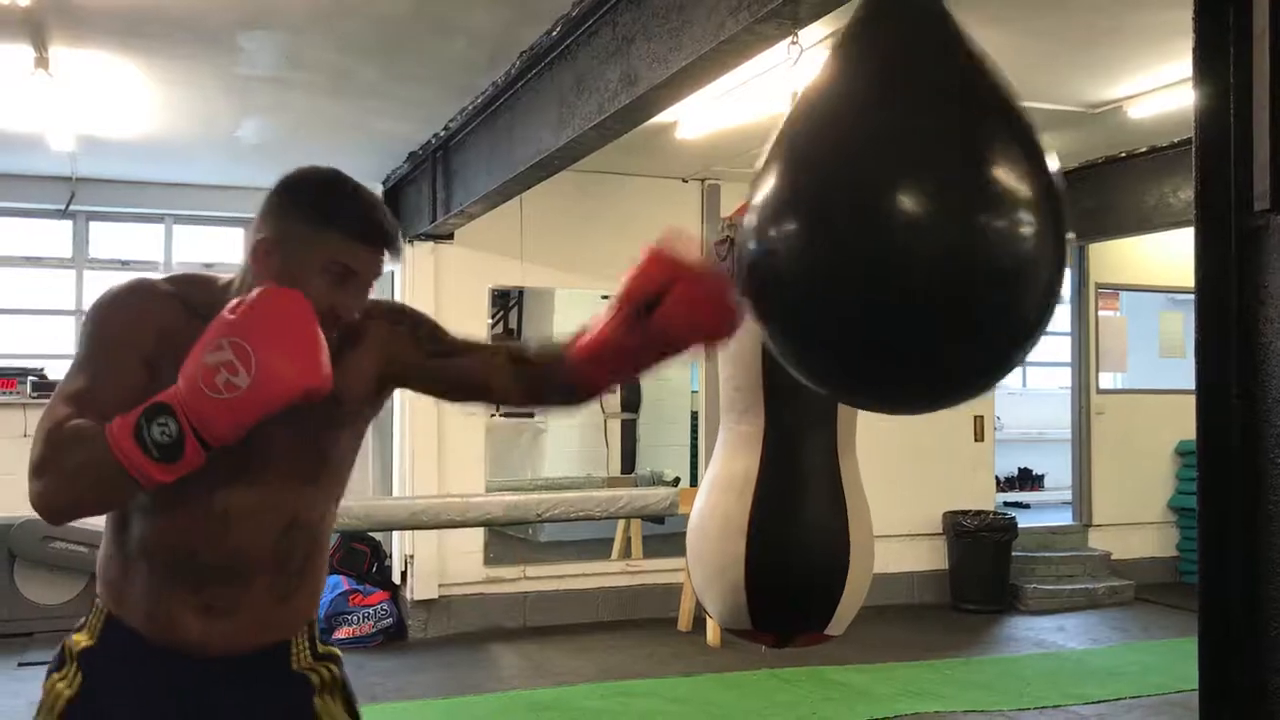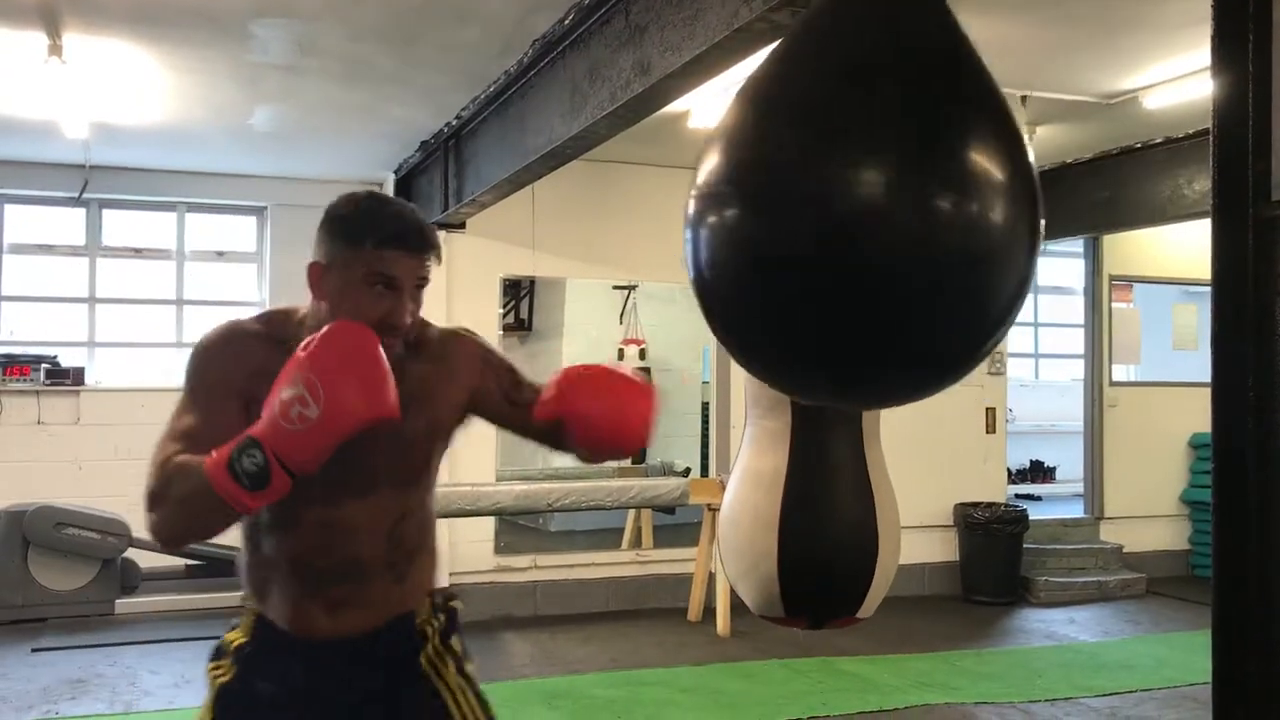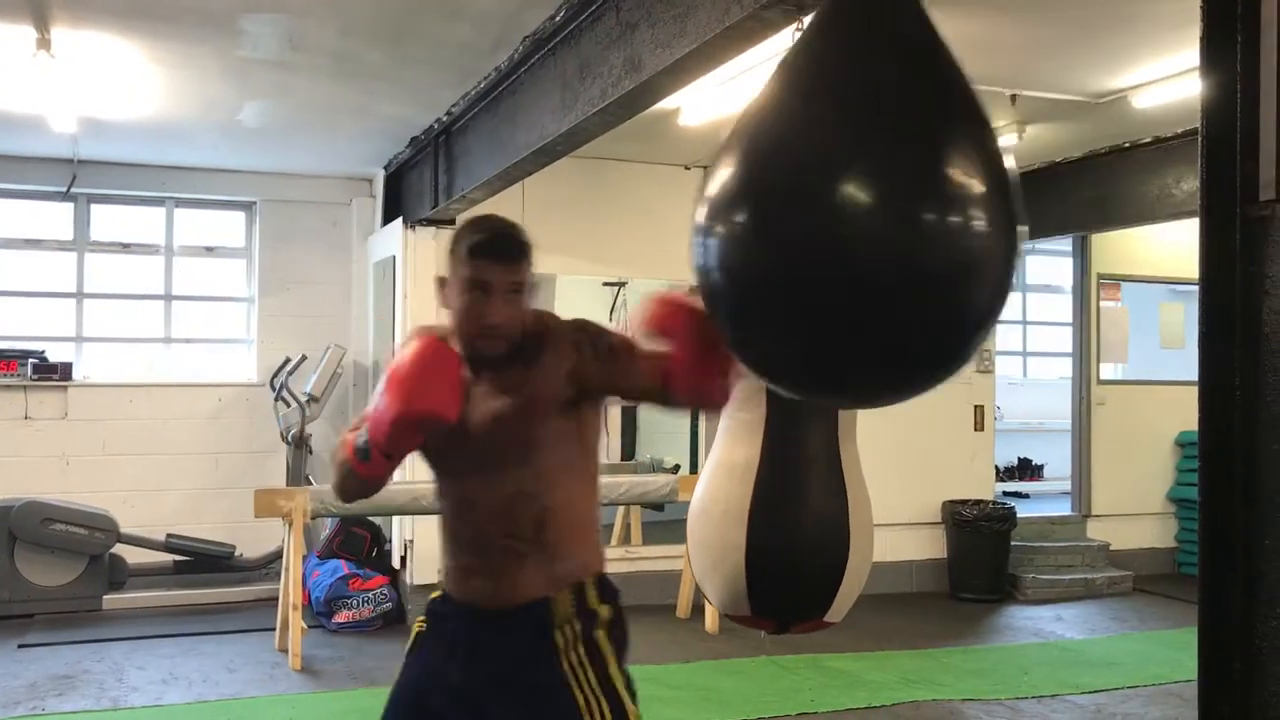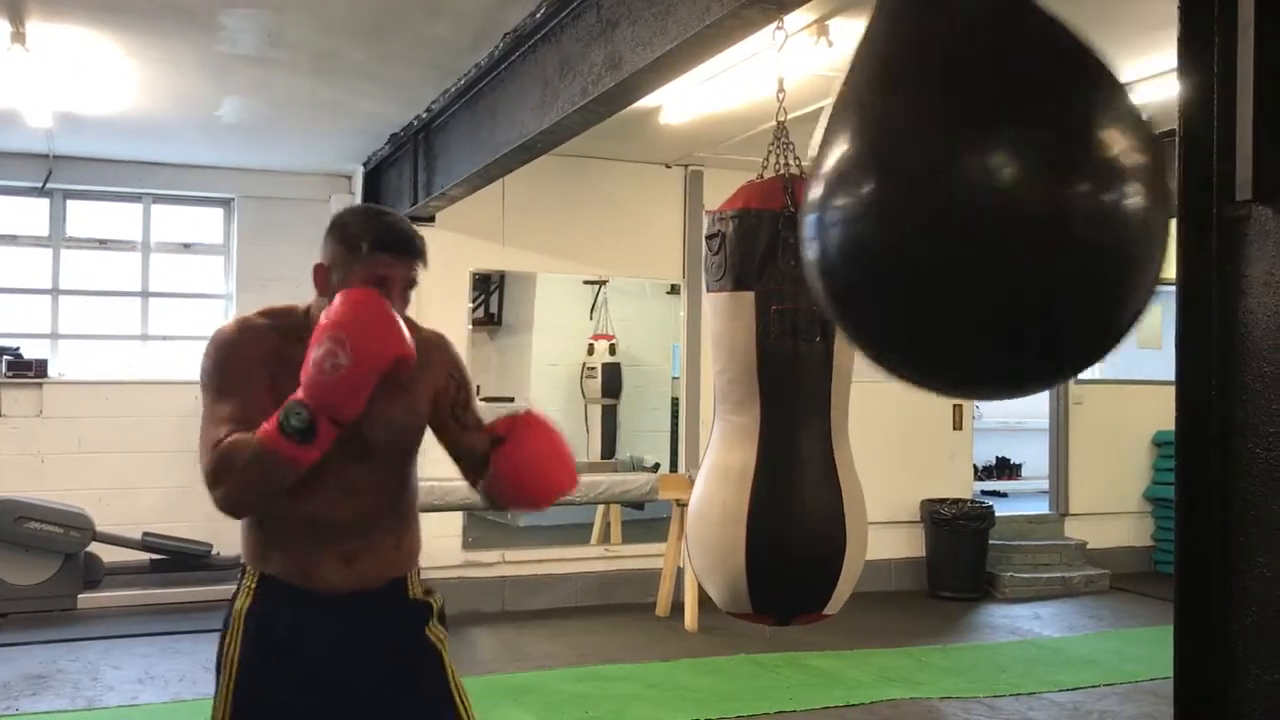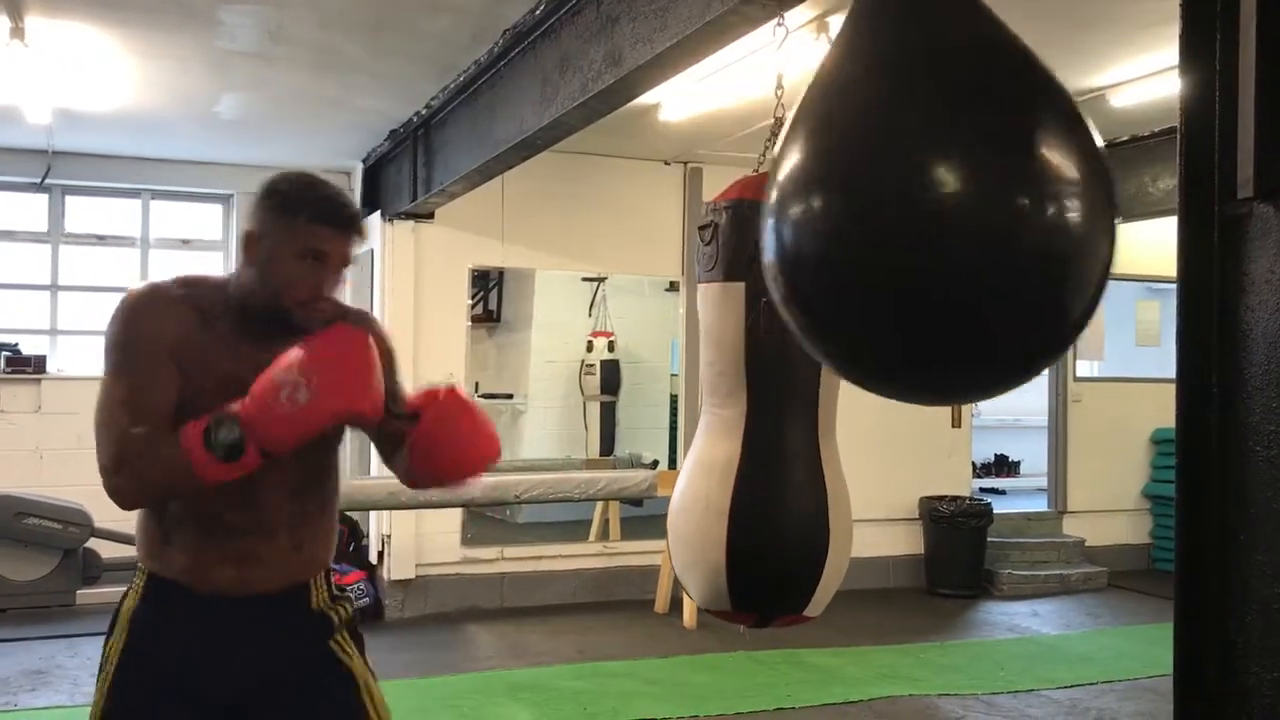
dt=1s
person 1, frame 1
left shoulder: (376, 339)
right shoulder: (143, 316)
left elbow: (537, 377)
right elbow: (57, 487)
left wrist: (642, 325)
right wrist: (193, 413)
person 1, frame 2
left shoulder: (451, 360)
right shoulder: (239, 353)
left elbow: (570, 423)
right elbow: (169, 517)
left wrist: (600, 419)
right wrist: (275, 445)
left hip: (403, 645)
right hip: (272, 656)
person 1, frame 3
left shoulder: (571, 350)
right shoulder: (428, 358)
left elbow: (701, 386)
right elbow: (348, 481)
left wrist: (703, 347)
right wrist: (385, 428)
left hip: (561, 625)
right hip: (459, 619)
person 1, frame 4
left shoulder: (429, 356)
right shoulder: (250, 343)
left elbow: (489, 474)
right elbow: (232, 489)
left wrist: (517, 456)
right wrist: (318, 403)
left hip: (392, 615)
right hip: (278, 617)
person 1, frame 5
left shoulder: (348, 337)
right shoulder: (158, 317)
left elbow: (406, 441)
right elbow: (126, 475)
left wrist: (441, 445)
right wrist: (252, 427)
left hip: (299, 625)
right hip: (167, 622)
